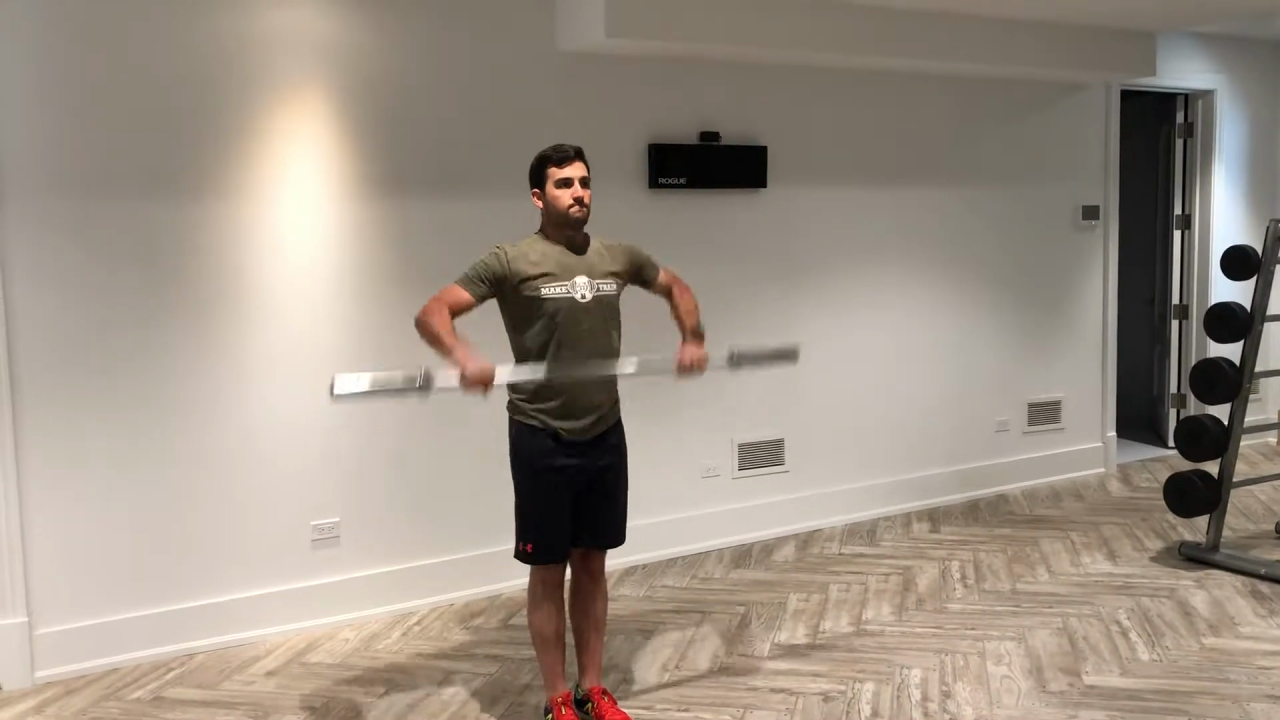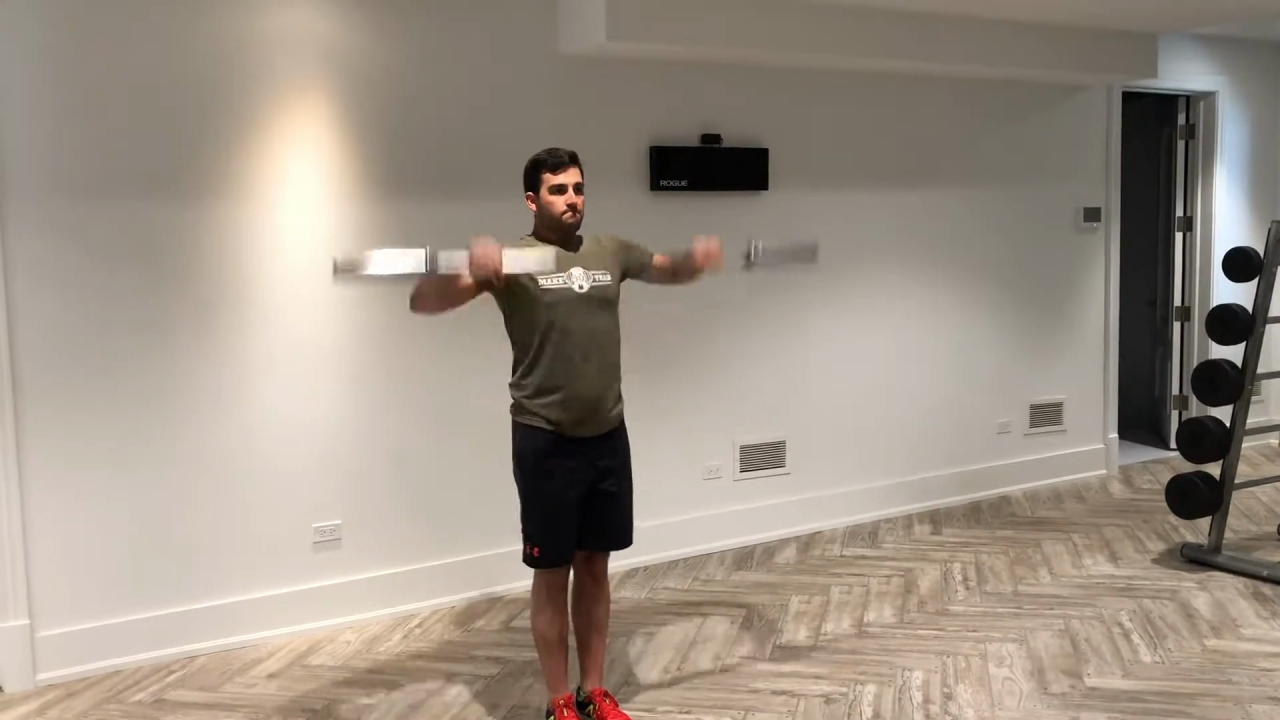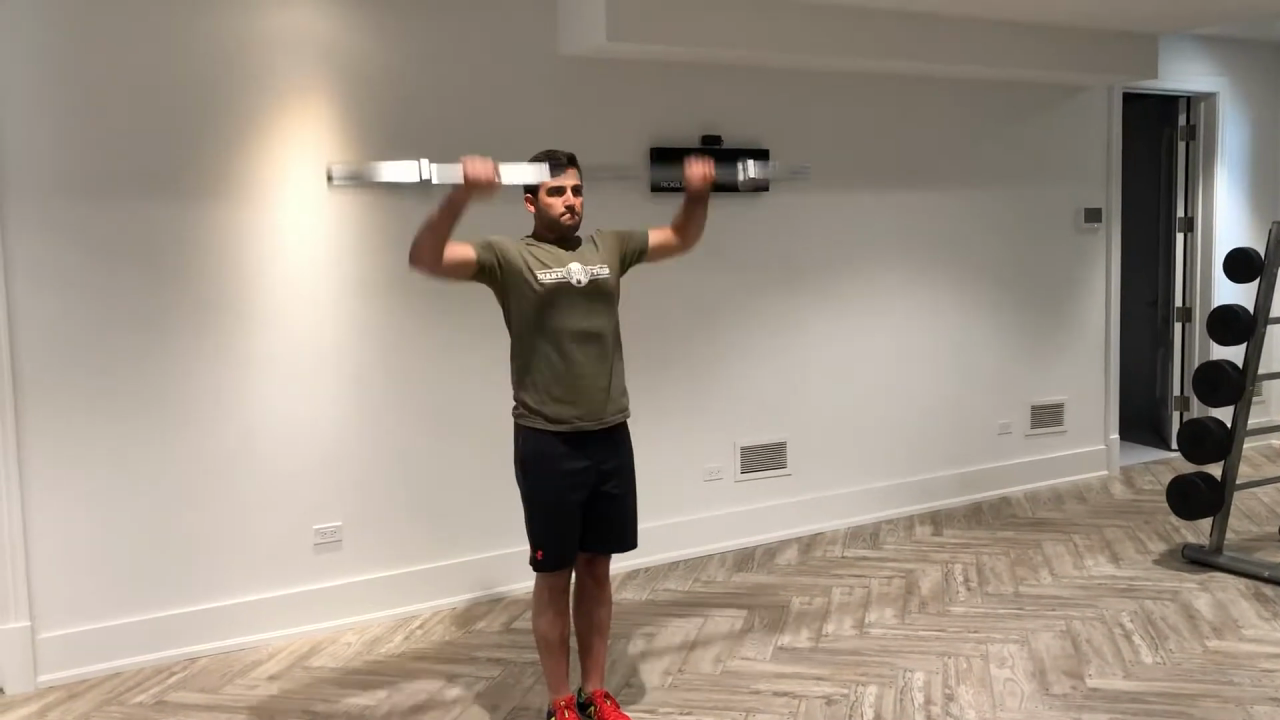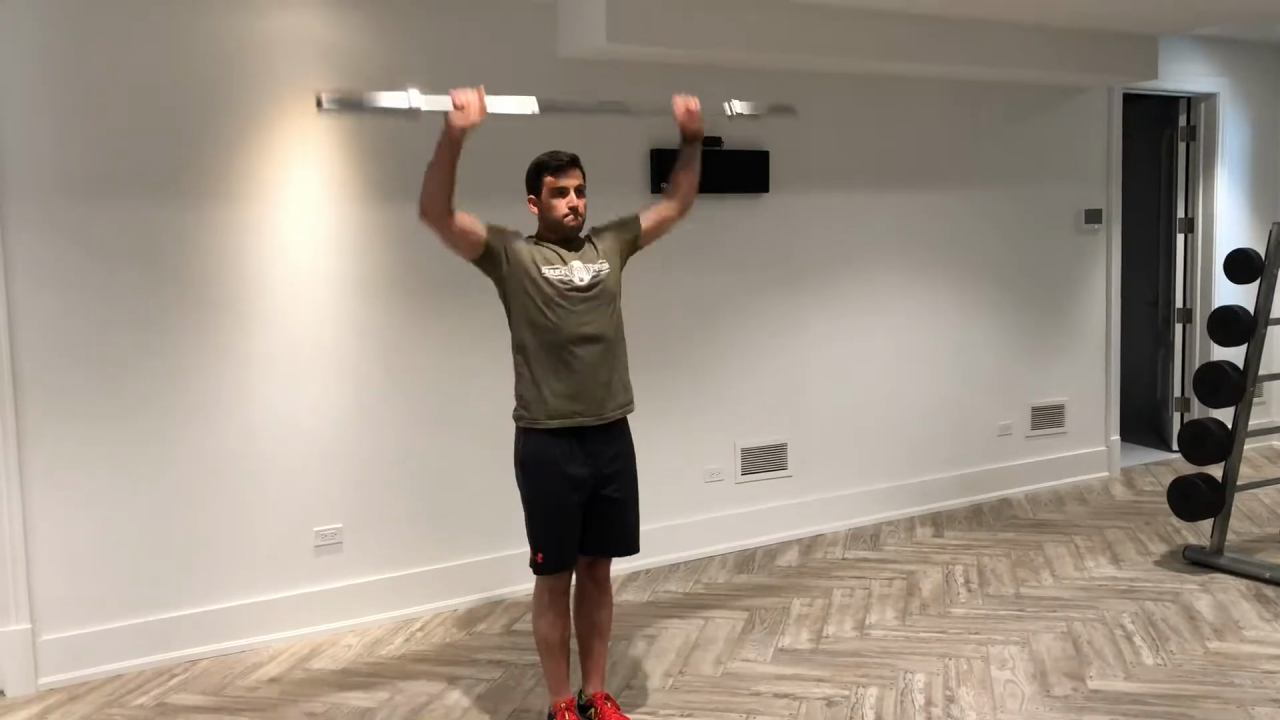
dt=0.1s
person 1, frame 1
left shoulder: (617, 255)
right shoulder: (512, 260)
left elbow: (675, 286)
right elbow: (432, 314)
left wrist: (692, 337)
right wrist: (463, 356)
left hip: (604, 433)
right hip: (541, 438)
left knee: (592, 562)
right knee: (549, 569)
person 1, frame 2
left shoulder: (611, 251)
right shoulder: (511, 260)
left elbow: (673, 269)
right elbow: (425, 299)
left wrist: (697, 256)
right wrist: (468, 270)
left hip: (607, 435)
right hip: (544, 440)
left knee: (595, 566)
right knee: (553, 572)
person 1, frame 3
left shoulder: (607, 248)
right shoulder: (509, 258)
left elbow: (681, 238)
right elbow: (424, 257)
left wrist: (696, 194)
right wrist: (461, 194)
left hip: (610, 436)
right hip: (547, 442)
left knee: (598, 571)
right knee: (555, 577)
person 1, frame 4
left shoulder: (610, 243)
right shoulder: (510, 252)
left elbow: (678, 202)
right elbow: (435, 214)
left wrist: (692, 139)
right wrist: (455, 132)
left hip: (612, 435)
right hip: (548, 443)
left knee: (598, 570)
right knee: (555, 578)
